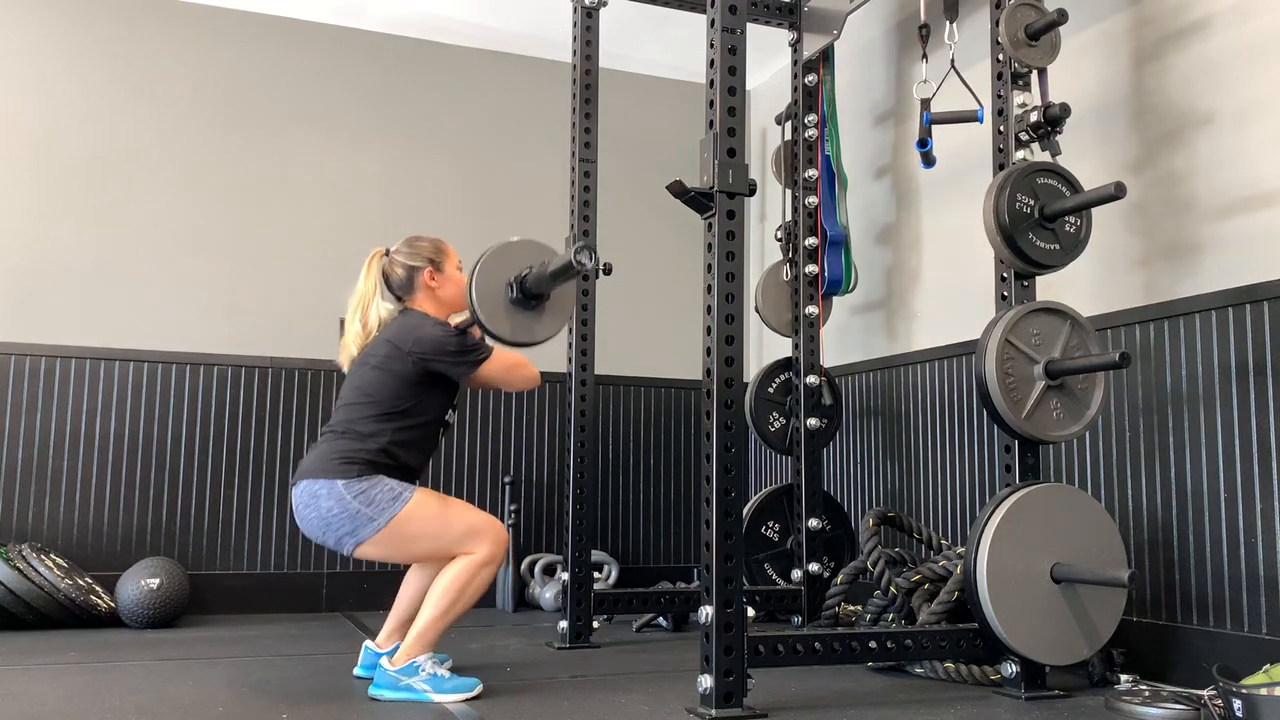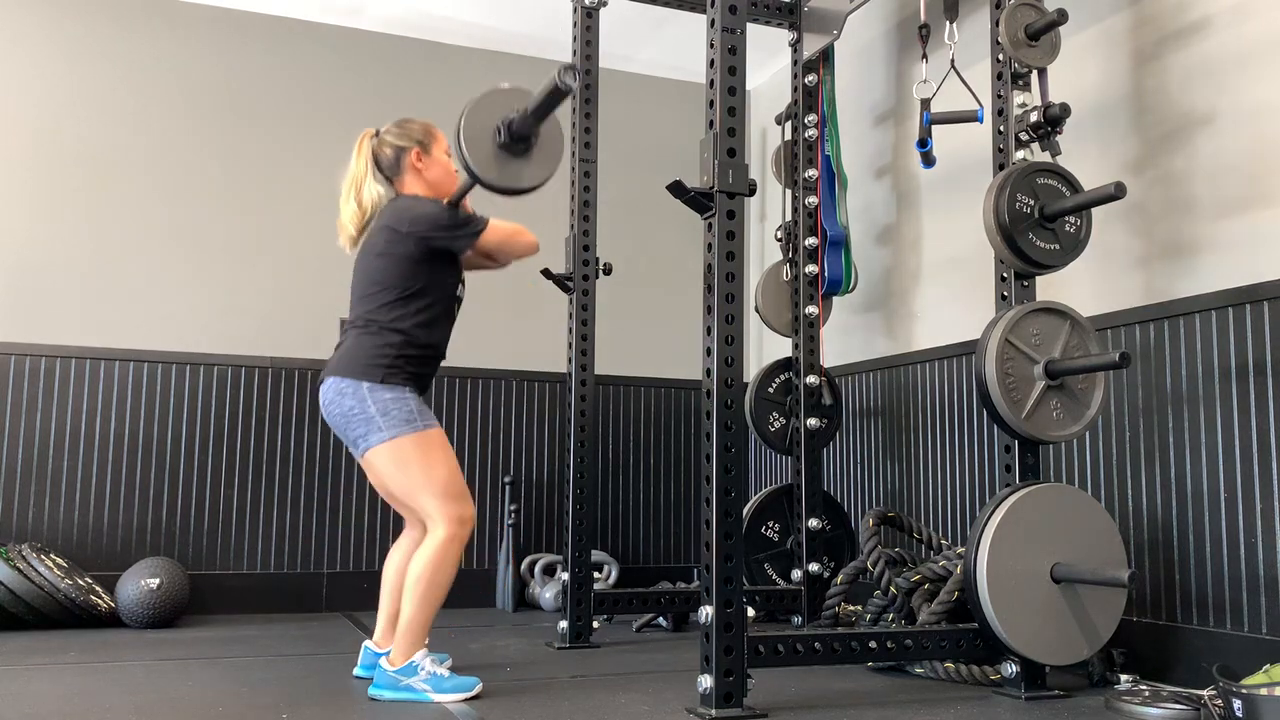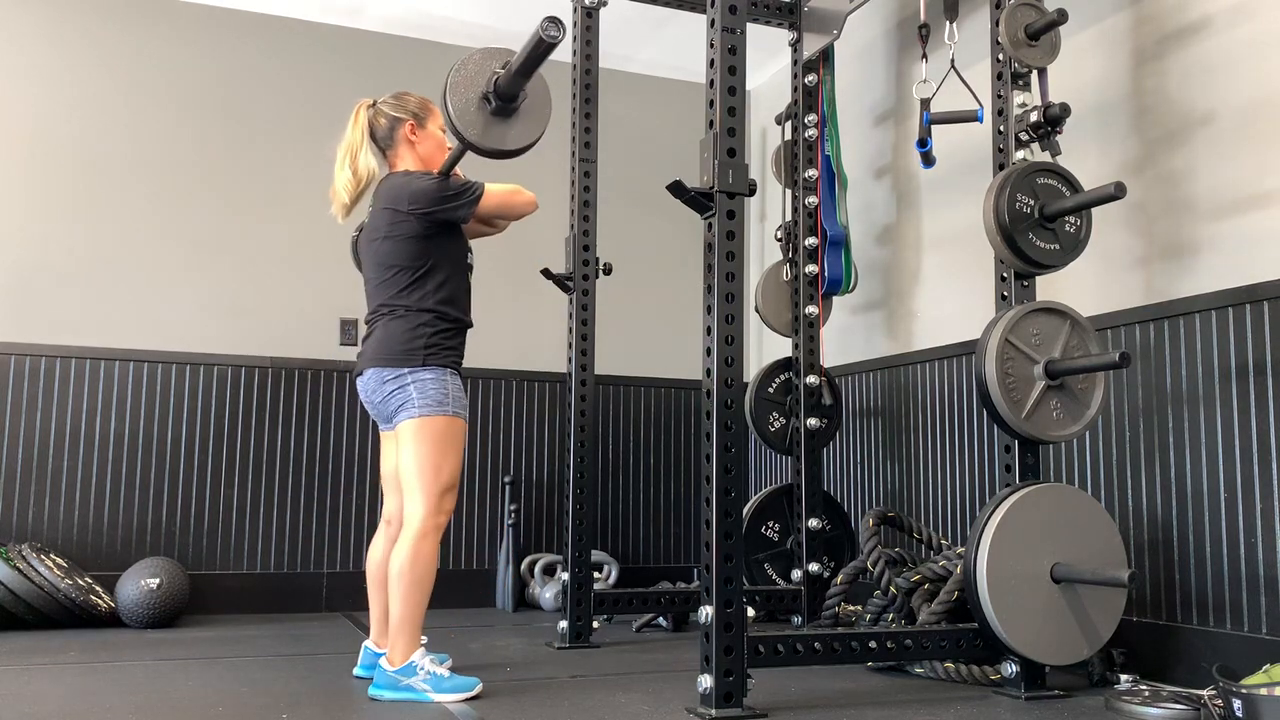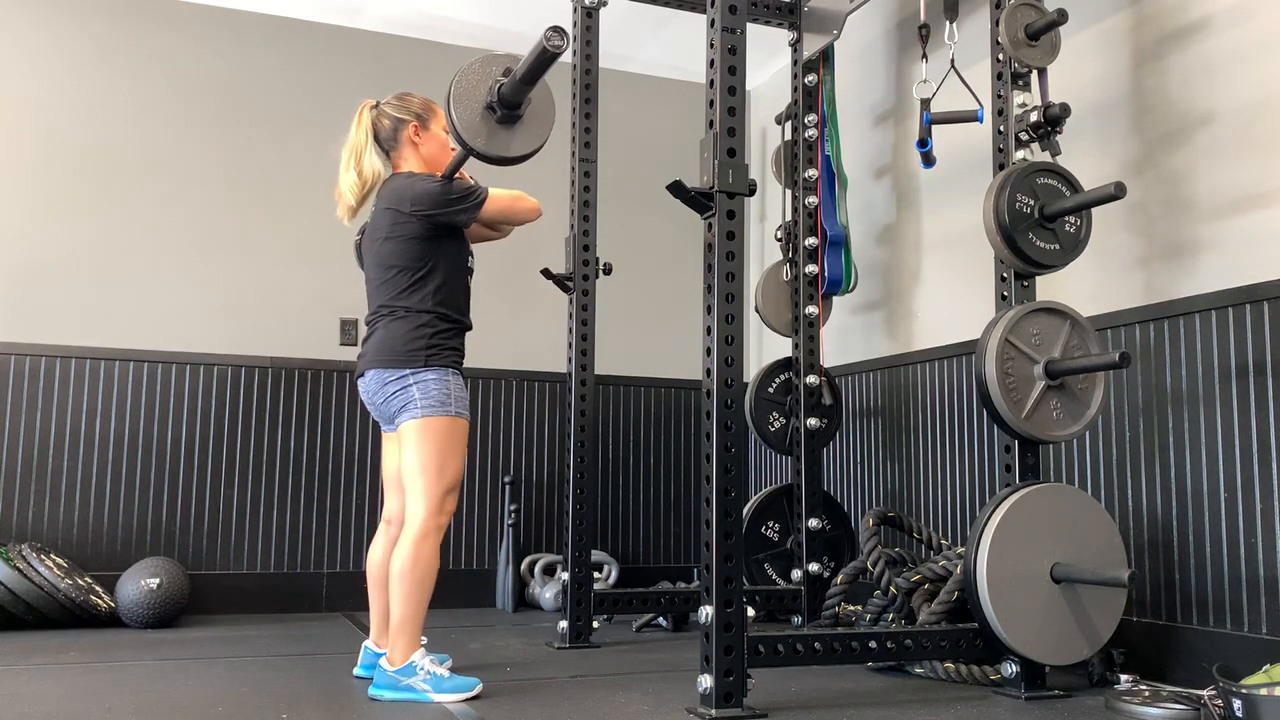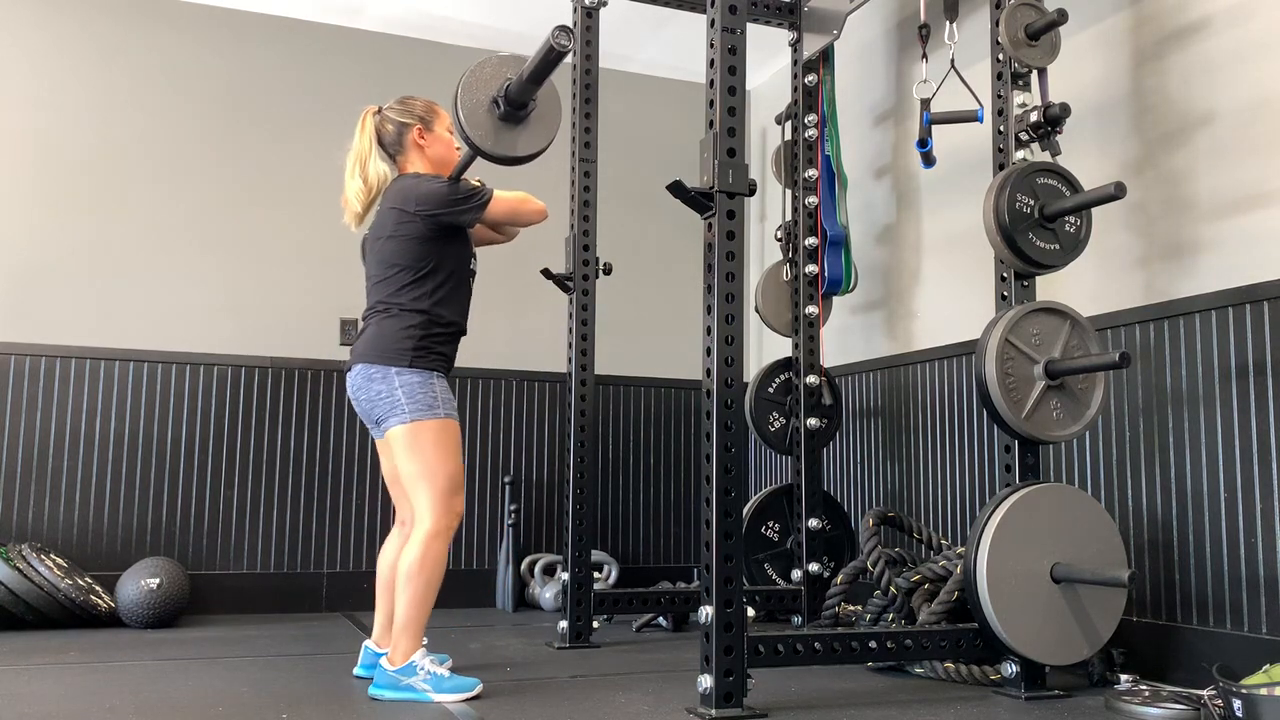
dt=0.5s
person 1, frame 1
left shoulder: (407, 334)
right shoulder: (429, 336)
right elbow: (524, 376)
left wrist: (472, 339)
right wrist: (481, 337)
left hip: (330, 492)
right hip: (342, 493)
left knee: (458, 540)
right knee: (488, 540)
left ankle: (385, 648)
right ankle: (405, 666)
person 1, frame 2
left shoulder: (402, 223)
right shoulder: (423, 216)
left elbow: (489, 256)
right elbow: (523, 244)
right wrist: (472, 222)
left hip: (358, 387)
right hip: (376, 387)
left knee: (425, 524)
right knee: (451, 521)
left ankle: (382, 648)
right ankle: (402, 666)
person 1, frame 3
left shoulder: (393, 200)
right shoulder: (421, 190)
left elbow: (484, 223)
right elbow: (522, 203)
left wrist: (467, 203)
right wrist: (470, 190)
left hip: (388, 370)
right hip: (419, 367)
left knee: (399, 517)
right knee: (428, 516)
left ankle: (380, 647)
right ankle: (401, 666)
person 1, frame 4
left shoulder: (397, 201)
right shoulder: (424, 192)
left elbow: (487, 228)
right elbow: (526, 209)
left wrist: (470, 202)
right wrist: (475, 194)
left hip: (389, 370)
right hip: (421, 368)
left knee: (400, 518)
right knee: (428, 517)
left ankle: (381, 648)
right ankle: (402, 667)
person 1, frame 5
left shoulder: (405, 201)
right shoulder: (430, 192)
left elbow: (499, 231)
right elbow: (531, 211)
left wrist: (478, 208)
right wrist: (483, 197)
left hip: (382, 372)
right hip: (404, 370)
left knee: (412, 520)
right knee: (438, 518)
left ankle: (381, 646)
right ankle: (402, 665)
